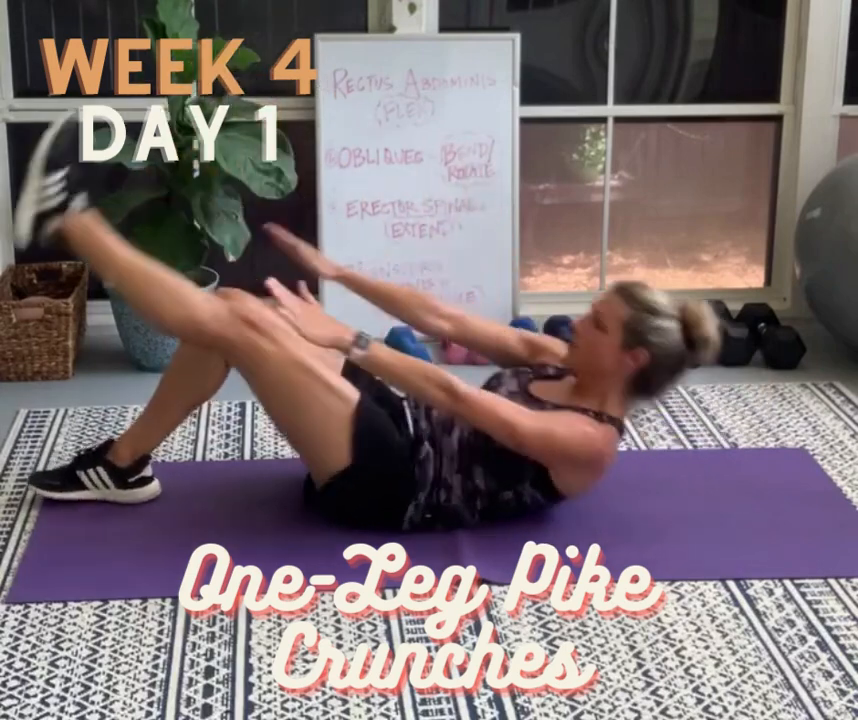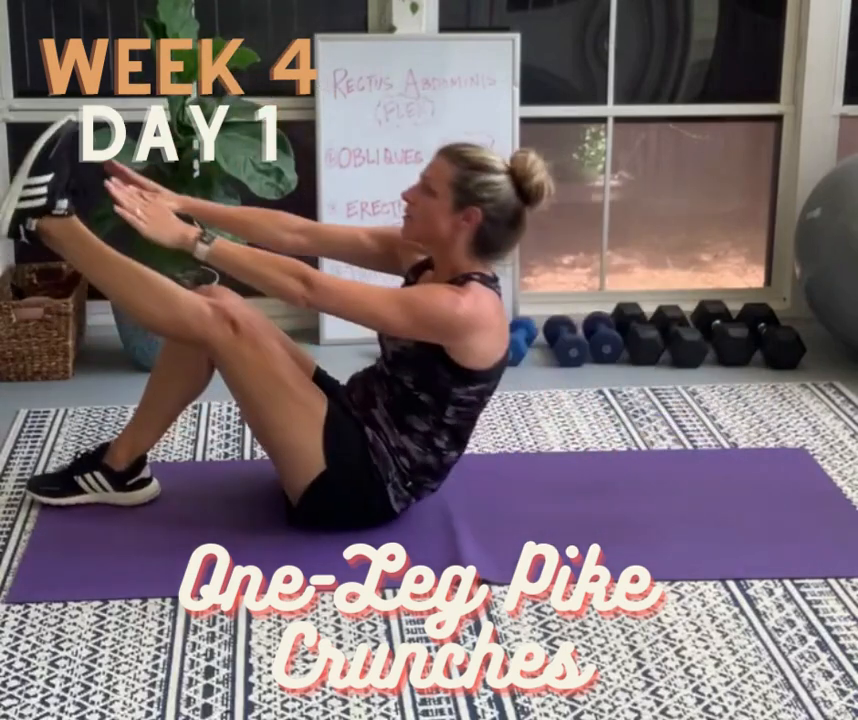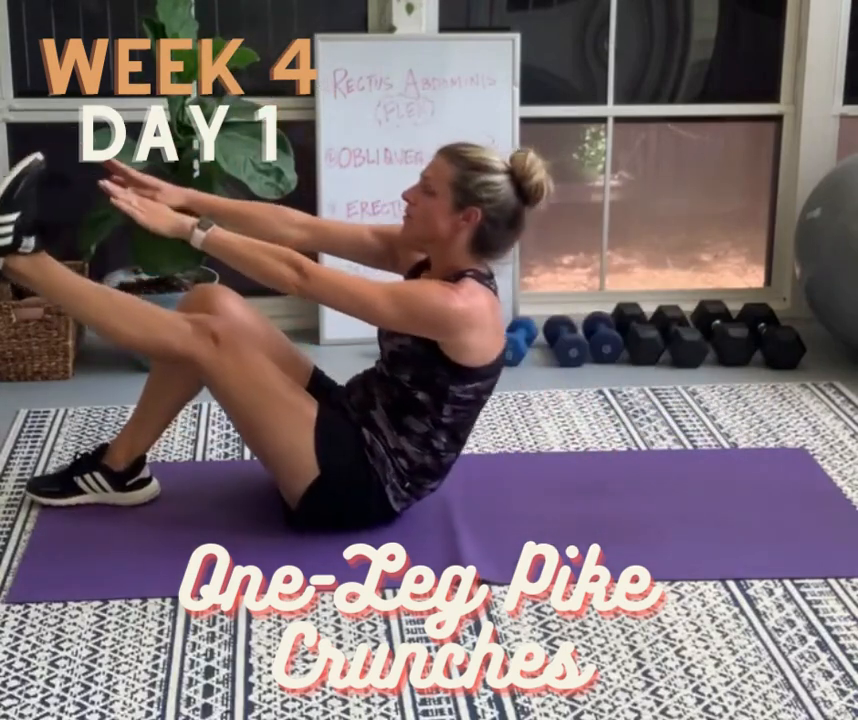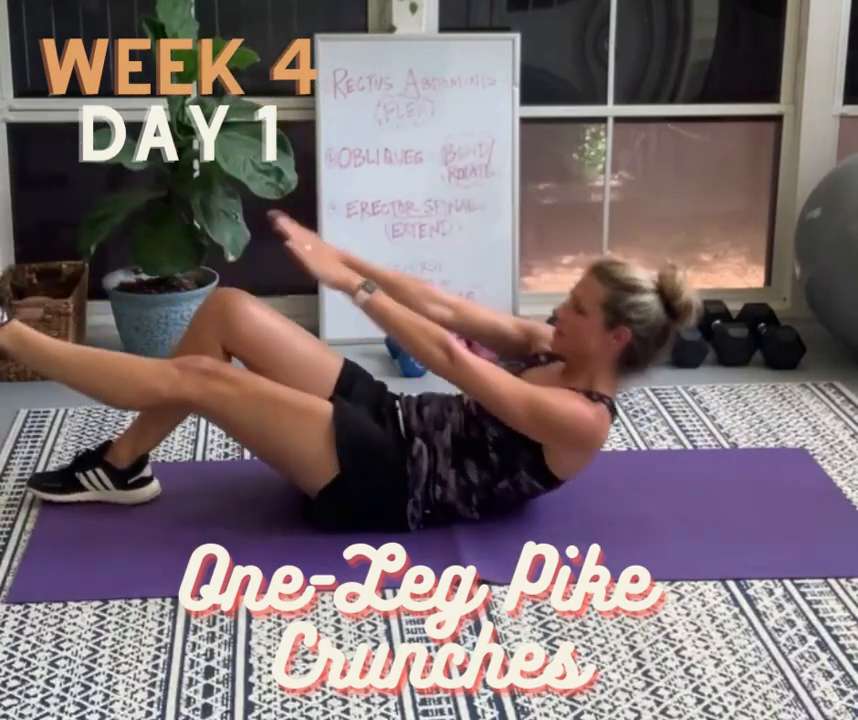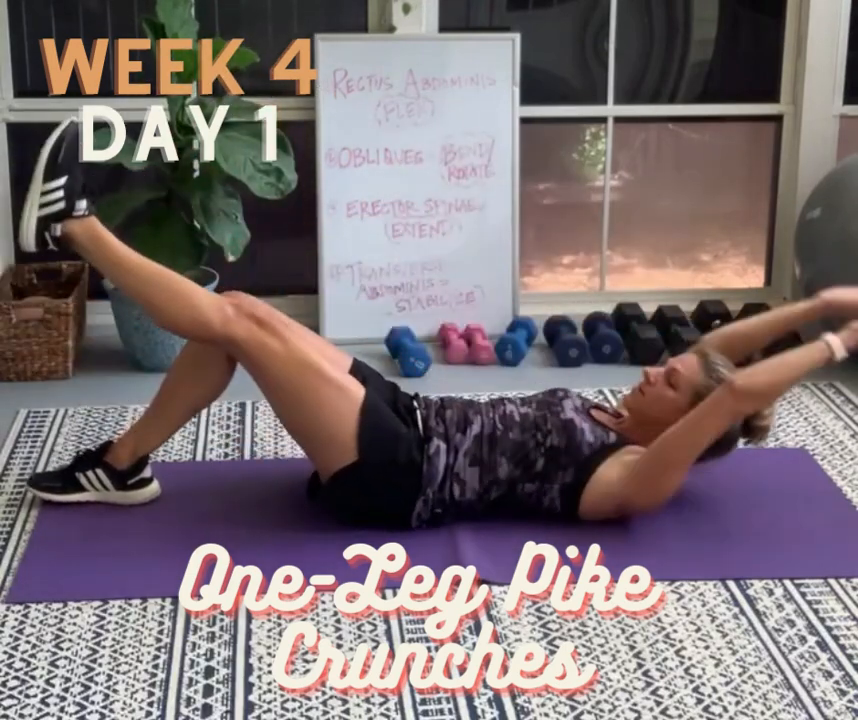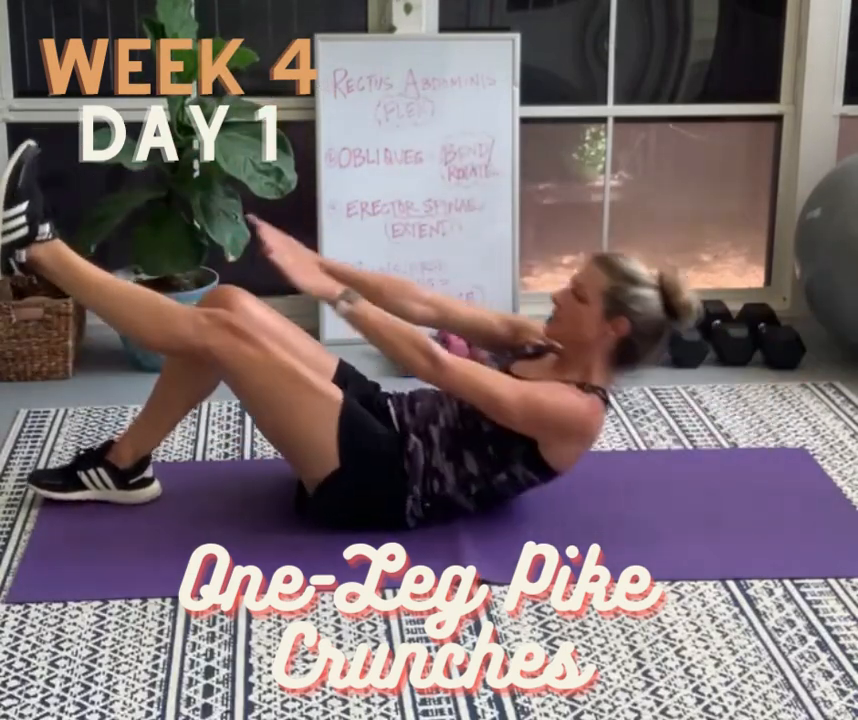
dt=0.7s
person 1, frame 1
left shoulder: (593, 443)
right shoulder: (563, 367)
left elbow: (457, 399)
right elbow: (445, 321)
left wrist: (346, 340)
right wrist: (339, 274)
left hip: (383, 483)
right hip: (399, 428)
left knee: (234, 324)
right knee: (232, 306)
left ankle: (71, 218)
right ankle: (124, 465)
person 1, frame 2
left shoulder: (465, 308)
right shoulder: (425, 256)
left elbow: (307, 288)
right elbow: (301, 232)
left wrist: (191, 238)
right wrist: (184, 205)
left hip: (365, 483)
right hip: (355, 429)
left knee: (223, 322)
right knee: (211, 304)
left ankle: (52, 220)
right ankle: (121, 467)
person 1, frame 3
left shoulder: (459, 306)
right shoulder: (428, 254)
left elbow: (302, 277)
right elbow: (304, 230)
left wrist: (188, 228)
right wrist: (184, 197)
left hip: (363, 483)
right hip: (352, 428)
left knee: (204, 337)
right knee: (209, 302)
right ankle: (119, 468)
person 1, frame 4
left shoulder: (582, 420)
right shoulder: (552, 351)
left elbow: (450, 361)
right elbow: (442, 306)
left wrist: (349, 282)
right wrist: (346, 259)
left hip: (382, 486)
right hip: (388, 423)
left knee: (195, 377)
right knee: (229, 308)
right ankle: (122, 467)
person 1, frame 5
left shoulder: (641, 480)
right shoulder: (620, 430)
left elbow: (735, 390)
right elbow: (715, 345)
left hip: (395, 476)
right hip: (409, 423)
left knee: (237, 323)
right knee: (232, 313)
left ankle: (76, 225)
right ankle: (121, 467)
person 1, frame 6
left shoulder: (577, 411)
right shoulder: (547, 344)
left elbow: (438, 367)
right elbow: (430, 307)
left wrist: (331, 292)
right wrist: (323, 264)
left hip: (384, 485)
right hip: (389, 425)
left knee: (216, 331)
right knee: (227, 303)
right ankle: (121, 466)
